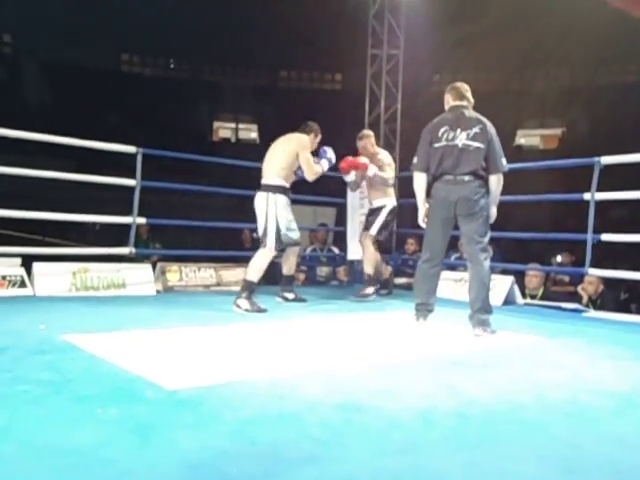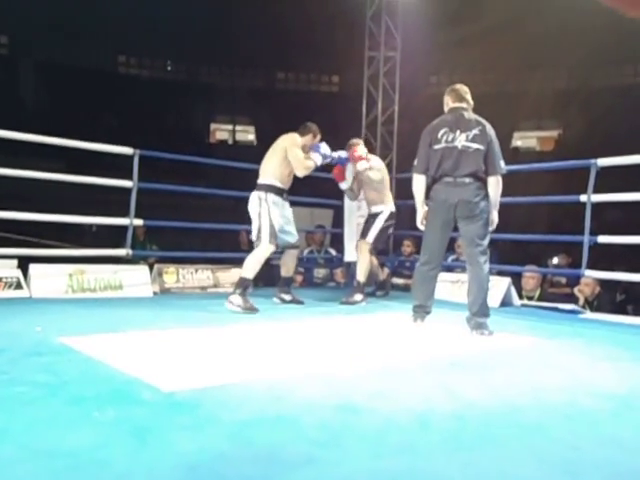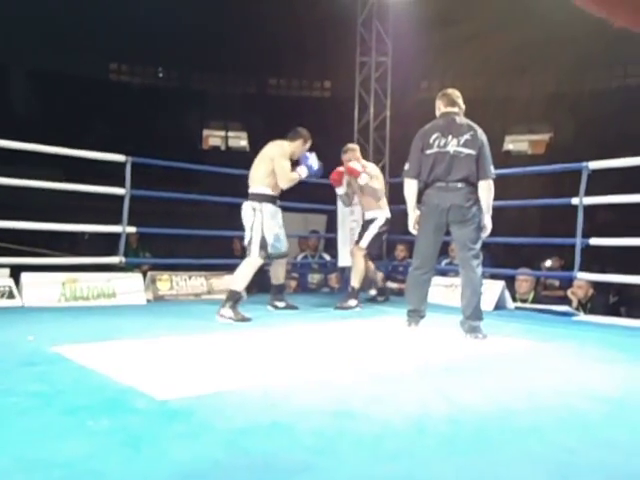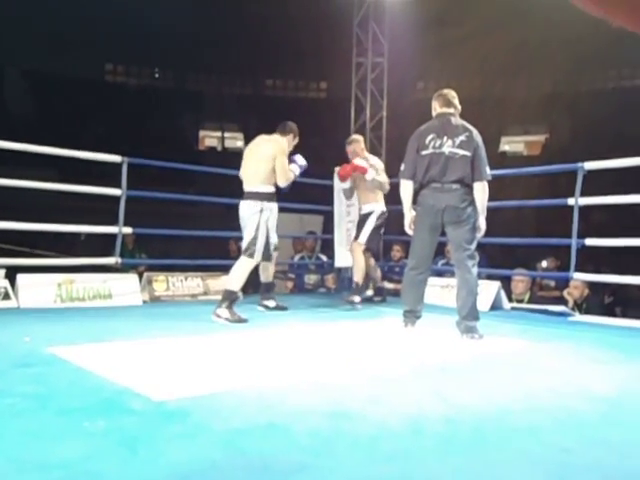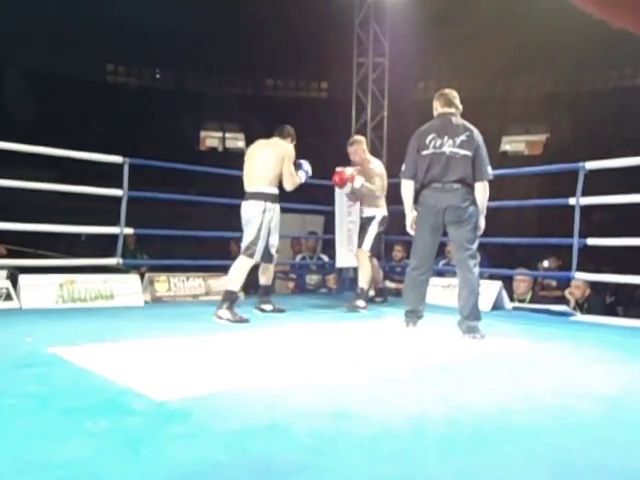
dt=0.2s
person 1, frame 1
left shoulder: (434, 126)
right shoulder: (484, 126)
left elbow: (420, 170)
right elbow: (496, 172)
left wrist: (421, 203)
right wrist: (493, 203)
left hip: (441, 192)
right hip: (473, 192)
left knee: (431, 254)
right knee: (478, 256)
left ankle: (422, 312)
right ankle: (480, 320)
person 1, frame 2
left shoulder: (434, 128)
right shoulder: (484, 128)
left elbow: (420, 173)
right elbow: (495, 175)
left wrist: (420, 205)
right wrist: (494, 207)
left hip: (441, 194)
right hip: (473, 195)
left knee: (429, 257)
right knee: (477, 258)
left ankle: (419, 313)
right ankle: (478, 321)
person 1, frame 3
left shoulder: (426, 133)
right shoulder: (475, 132)
left elbow: (411, 177)
right elbow: (486, 179)
left wrist: (412, 210)
right wrist: (487, 213)
left hip: (433, 199)
right hip: (465, 200)
left knee: (422, 261)
right knee: (470, 262)
left ankle: (413, 318)
right ankle: (472, 325)
person 1, frame 4
left shoulder: (421, 133)
right shoulder: (471, 133)
left elbow: (407, 178)
right elbow: (480, 181)
left wrist: (408, 210)
right wrist: (481, 214)
left hip: (428, 200)
right hip: (460, 201)
left knee: (418, 261)
right knee: (466, 262)
left ankle: (410, 318)
right ankle: (468, 325)
person 1, frame 5
left shoulder: (422, 134)
right shoulder: (471, 133)
left elbow: (408, 178)
right elbow: (481, 181)
left wrist: (409, 210)
right wrist: (481, 213)
left hip: (429, 200)
right hip: (461, 200)
left knee: (420, 261)
right knee: (467, 262)
left ankle: (412, 318)
right ankle: (470, 324)
person 2, frame 1
left shoulder: (289, 141)
right shoulder: (301, 140)
right elbow: (311, 175)
left wrist: (306, 167)
right wrist: (325, 163)
left hip: (280, 198)
right hip: (272, 196)
left knee: (293, 242)
right knee: (269, 248)
left ankle: (286, 290)
right ankle: (243, 298)
person 2, frame 2
left shoulder: (294, 145)
right shoulder: (291, 140)
left elbow: (302, 163)
right elbow: (301, 171)
left wrist: (330, 156)
right wrist: (316, 158)
left hip: (279, 200)
right hip: (266, 197)
left knee: (292, 245)
right knee: (266, 246)
left ankle: (283, 292)
right ankle: (238, 294)
person 2, frame 3
left shoulder: (277, 148)
right shoulder: (282, 148)
right elbow: (285, 182)
left wrist: (305, 168)
right wrist: (304, 170)
left hip: (267, 206)
right hip: (260, 206)
left knee: (280, 253)
right knee: (256, 256)
left ankle: (277, 299)
right ankle: (228, 307)
person 2, frame 4
left shoulder: (256, 142)
right shoulder: (281, 144)
left elbow: (243, 174)
right elbow: (283, 181)
right wrist: (295, 168)
left hip: (249, 201)
right hip: (262, 203)
left knee: (268, 251)
right knee: (251, 256)
left ankle: (267, 298)
right ankle: (224, 307)
person 2, frame 5
left shoulder: (256, 146)
right shoulder: (286, 147)
right elbow: (289, 185)
right wrist: (302, 175)
left hip: (253, 203)
right hip: (264, 205)
left knee: (269, 253)
right knee: (249, 255)
left ankle: (264, 301)
right ankle: (224, 307)
person 3, frame 1
left shoulder: (384, 158)
right shoulder: (365, 161)
left elbow: (390, 182)
right elbow: (354, 187)
left wrist: (370, 168)
right wrist: (347, 173)
left hip: (386, 206)
right hip: (374, 207)
left knee: (365, 238)
right knee: (369, 244)
left ankle: (369, 284)
right ankle: (385, 284)
person 3, frame 2
left shoulder: (374, 163)
right shoulder: (360, 167)
left elbow: (376, 181)
right elbow: (353, 196)
left wrist: (361, 162)
right wrist: (342, 181)
left hip: (385, 212)
right hip: (374, 213)
left knee: (363, 246)
right knee: (365, 249)
left ankle: (358, 292)
right ankle: (382, 284)
person 3, frame 3
left shoulder: (371, 170)
right shoulder: (351, 175)
left elbow: (379, 194)
right elbow: (347, 202)
left wrist: (361, 175)
right wrist: (338, 186)
left hip: (379, 218)
right hip: (369, 219)
left knee: (357, 252)
right knee: (365, 257)
left ankle: (352, 298)
right ankle: (382, 291)
person 3, frame 4
left shoulder: (374, 163)
right shoulder: (356, 166)
left elbow: (385, 187)
right elbow: (348, 195)
left wrist: (367, 171)
right wrist: (344, 179)
left hip: (375, 212)
right hip: (364, 213)
left knee: (357, 247)
right knee: (368, 253)
left ankle: (356, 293)
right ankle: (379, 292)
person 3, frame 5
left shoulder: (375, 167)
right shoulder: (360, 168)
left elbow: (376, 193)
right elbow: (355, 198)
left wrist: (357, 179)
right wrist: (344, 185)
left hip: (376, 216)
right hip: (367, 216)
left knee: (363, 253)
right knee: (371, 256)
left ankle: (361, 299)
right ankle: (380, 293)
